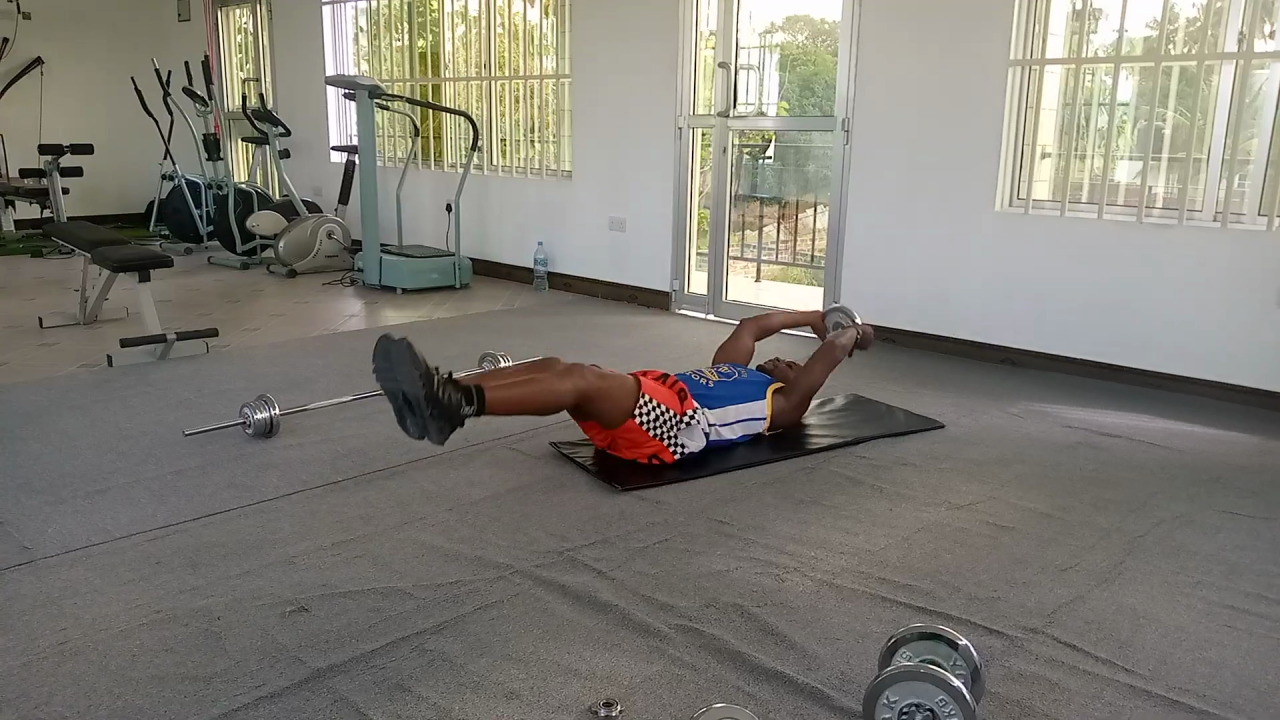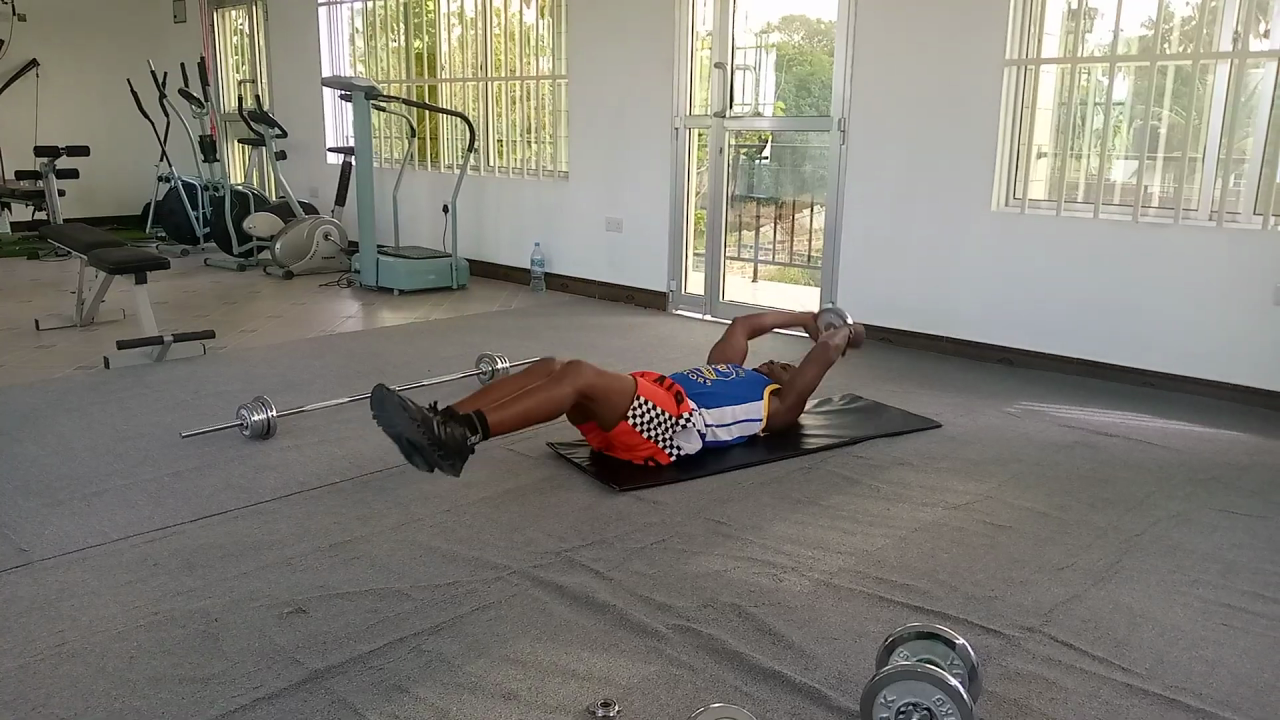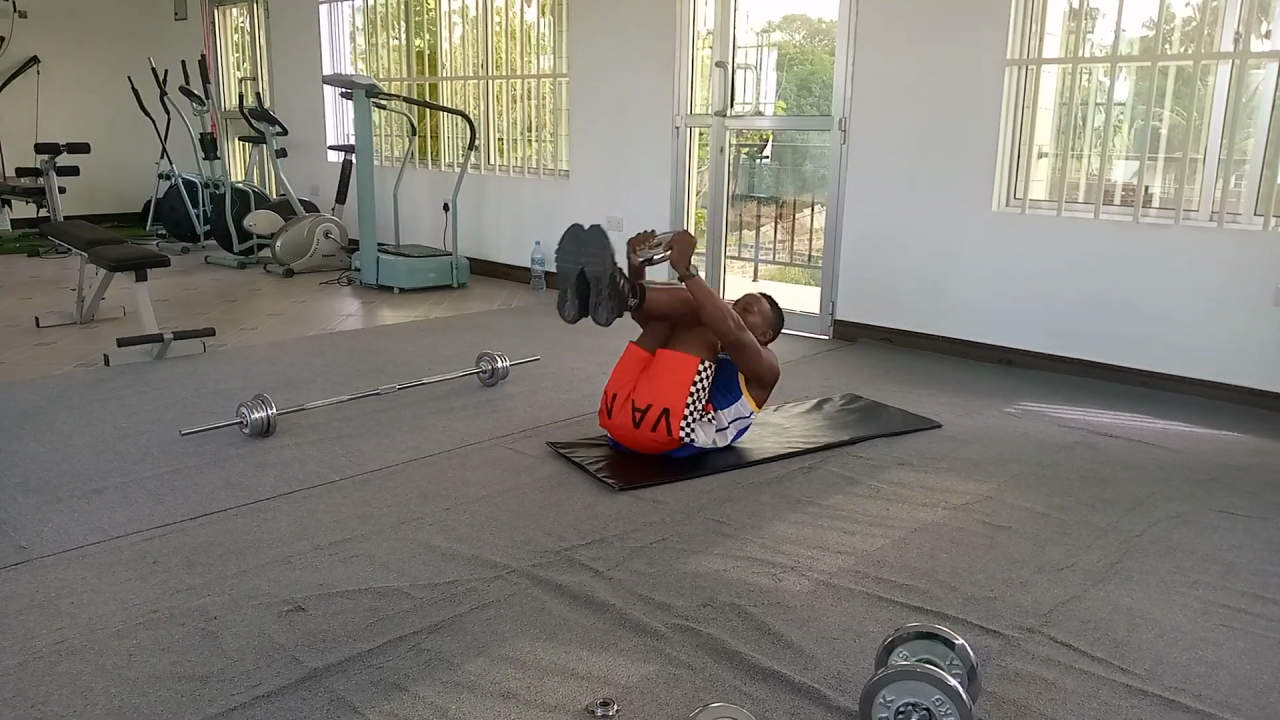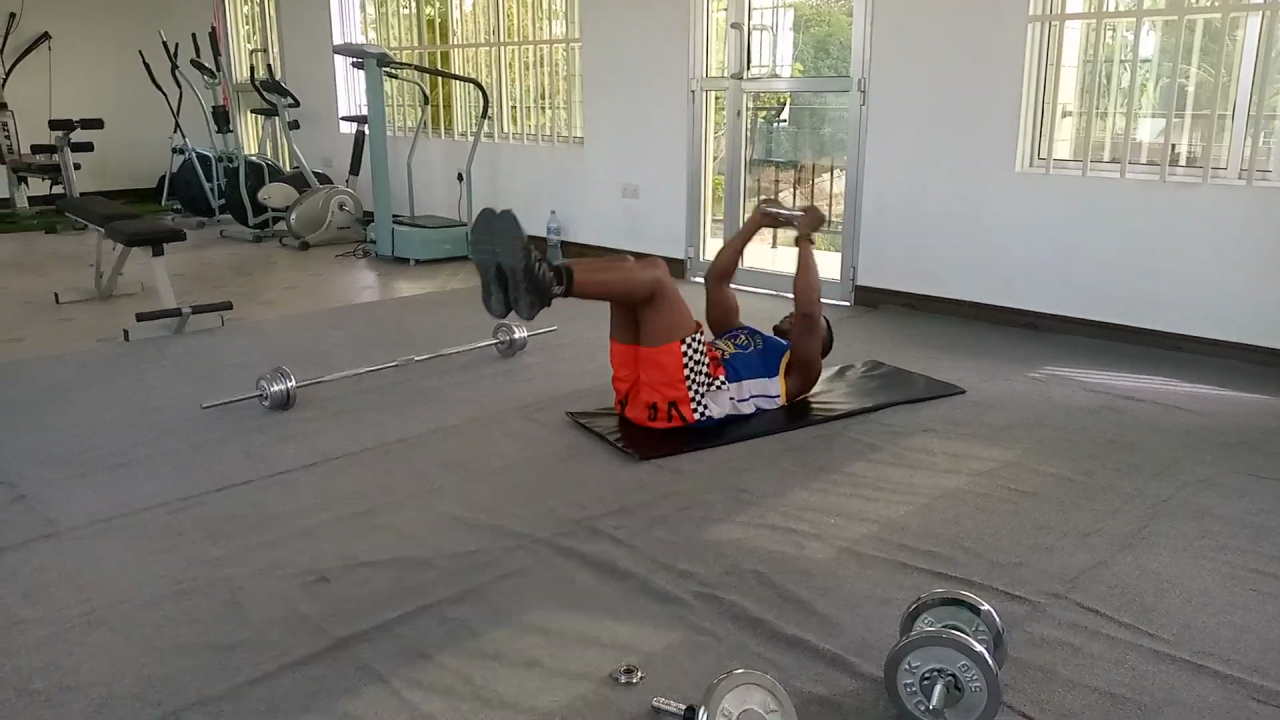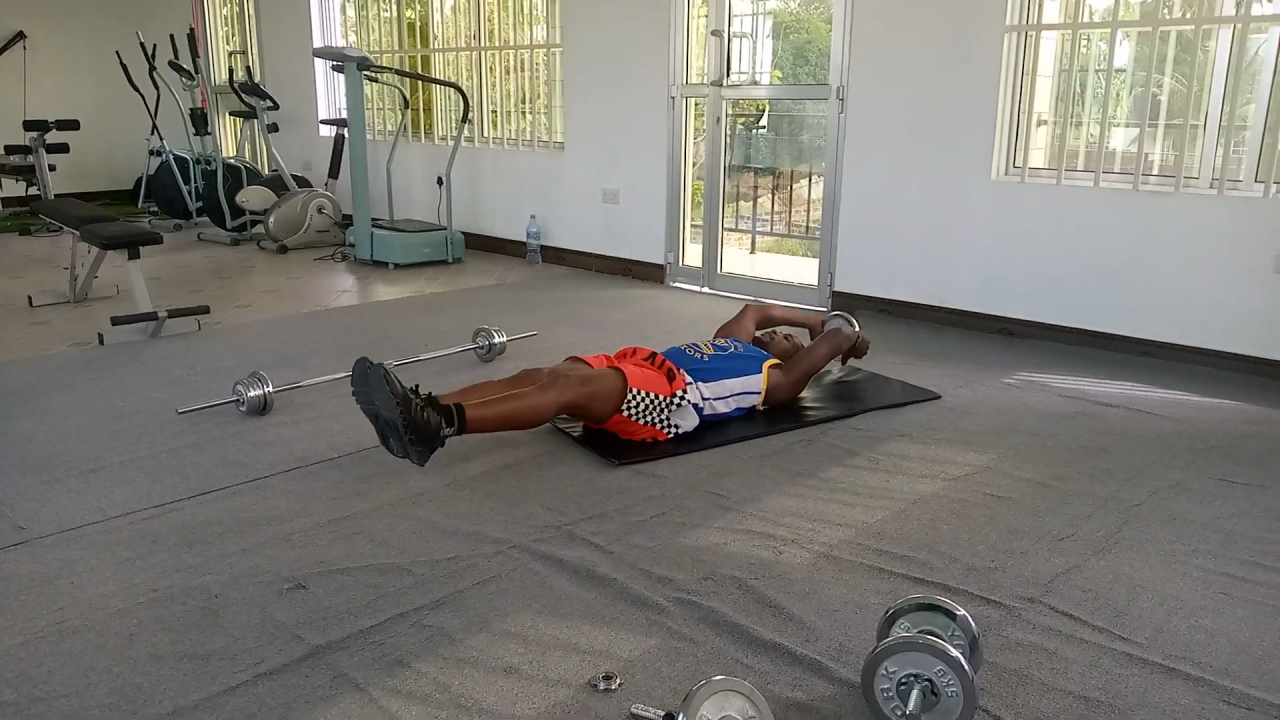
dt=0.5s
person 1, frame 1
left shoulder: (784, 404)
right shoulder: (734, 372)
left elbow: (829, 354)
right elbow: (750, 326)
left wrist: (850, 334)
right wrist: (811, 317)
left hip: (673, 427)
right hip: (651, 397)
left knee: (578, 379)
right knee: (555, 370)
left ankle: (453, 404)
right ankle: (443, 394)
person 1, frame 2
left shoulder: (778, 402)
right shoulder: (733, 374)
left elbow: (819, 360)
right elbow: (742, 326)
left wrist: (840, 337)
right wrist: (808, 321)
left hip: (669, 432)
left knee: (577, 375)
right knee: (551, 370)
left ankle: (461, 435)
right ankle: (447, 423)
person 1, frame 3
left shoulder: (763, 368)
right shoulder: (711, 349)
left elbow: (731, 331)
right elbow: (644, 312)
left wrist: (685, 271)
right wrist: (636, 267)
left hip: (667, 428)
right hip: (621, 412)
left knee: (701, 309)
left ankle: (612, 292)
right ankle: (589, 294)
person 1, frame 4
left shoulder: (796, 373)
right shoulder: (741, 335)
left elbow: (808, 312)
right elbow: (717, 277)
left wrist: (803, 243)
right wrist: (753, 225)
left hip: (686, 397)
right hip: (639, 388)
left knee: (652, 272)
right knee: (623, 266)
left ankle: (547, 282)
right ankle: (521, 286)
person 1, frame 5
left shoulder: (780, 379)
right shoulder: (734, 347)
left elbow: (834, 342)
right elbow: (755, 310)
left wrist: (847, 335)
right wrist: (814, 319)
left hip: (667, 397)
right hip: (642, 366)
left knee: (563, 386)
right knee: (537, 378)
left ankle: (437, 424)
right ankle: (425, 410)
